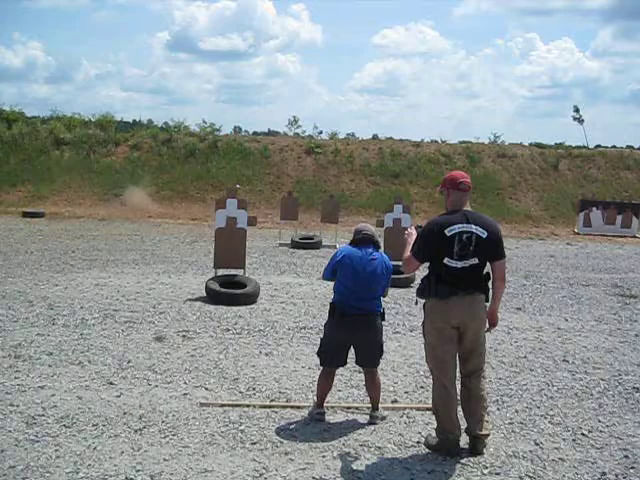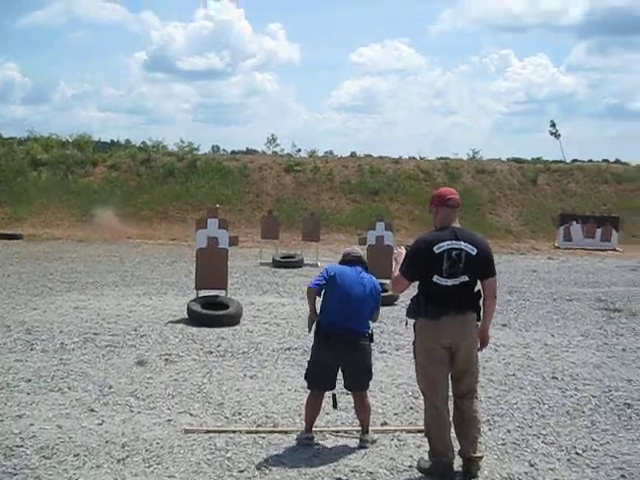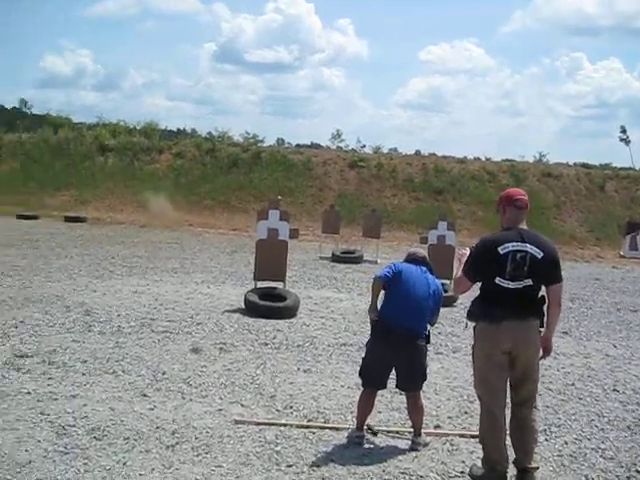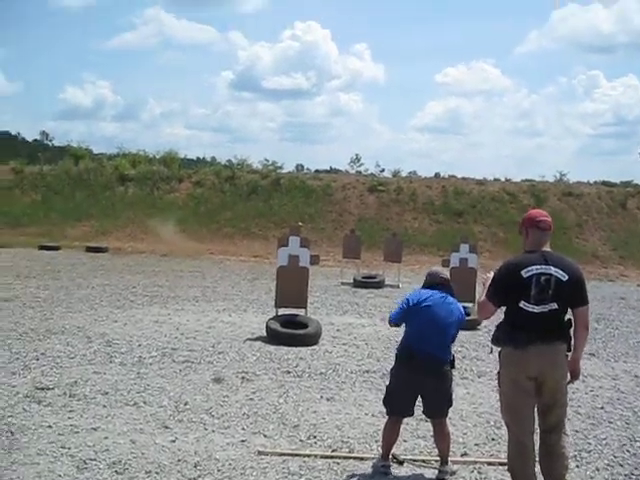
dt=0.3s
person 1, frame 1
left shoulder: (436, 225)
right shoulder: (489, 226)
left elbow: (409, 266)
right elbow: (500, 275)
left wrist: (410, 239)
right wrist: (494, 307)
left hip: (440, 306)
right hip: (474, 305)
left knee: (443, 375)
right knee: (474, 373)
left ankle: (448, 438)
right ankle: (478, 435)
person 1, frame 2
left shoulder: (424, 243)
right shoulder: (479, 244)
left elbow: (397, 286)
right elbow: (491, 293)
left wrist: (399, 259)
right wrist: (485, 326)
left hip: (431, 326)
right hip: (466, 325)
left knee: (435, 397)
right knee: (467, 394)
person 1, frame 3
left shoulder: (489, 244)
right shoulder: (545, 248)
left elbow: (459, 287)
right elbow: (555, 300)
left wrist: (465, 261)
right wrist: (548, 334)
left hip: (491, 330)
right hip: (528, 330)
left knee: (492, 403)
right knee: (525, 403)
person 1, frame 4
left shoulder: (512, 267)
right shoulder: (571, 270)
left elbow: (484, 313)
right elbow: (583, 323)
left wrist: (488, 284)
right wrist: (576, 358)
left hip: (517, 356)
right hip: (555, 355)
left knee: (520, 431)
right knee: (554, 430)
person 2, frame 1
left shoulder: (343, 253)
right shoulder: (385, 261)
left elbow: (327, 276)
right elbow: (384, 292)
left hip: (340, 318)
right hip: (370, 321)
left knee: (329, 367)
right knee: (371, 370)
left ankle: (319, 408)
right ankle: (375, 411)
person 2, frame 2
left shoulder: (333, 271)
right shoulder: (373, 283)
left elbow: (313, 288)
right elbow: (374, 317)
left wrist: (313, 312)
left hip: (327, 339)
right hip: (358, 342)
left knee: (317, 390)
right knee: (360, 393)
left ankle: (307, 432)
right ankle: (365, 435)
person 2, frame 3
left shoulder: (399, 268)
right shoulder: (436, 285)
left elbow: (378, 279)
right elbow: (433, 321)
left wrist: (372, 307)
left hip: (384, 337)
right hip: (414, 342)
left knee: (370, 388)
right knee: (413, 393)
left ankle: (358, 431)
right ankle: (417, 437)
person 2, frame 4
left shoulder: (418, 296)
right shoulder: (458, 309)
left elbow: (393, 320)
right elbow: (451, 339)
left hip: (408, 365)
right hip: (439, 368)
left knee: (395, 416)
right knee: (439, 420)
left ankle: (384, 461)
